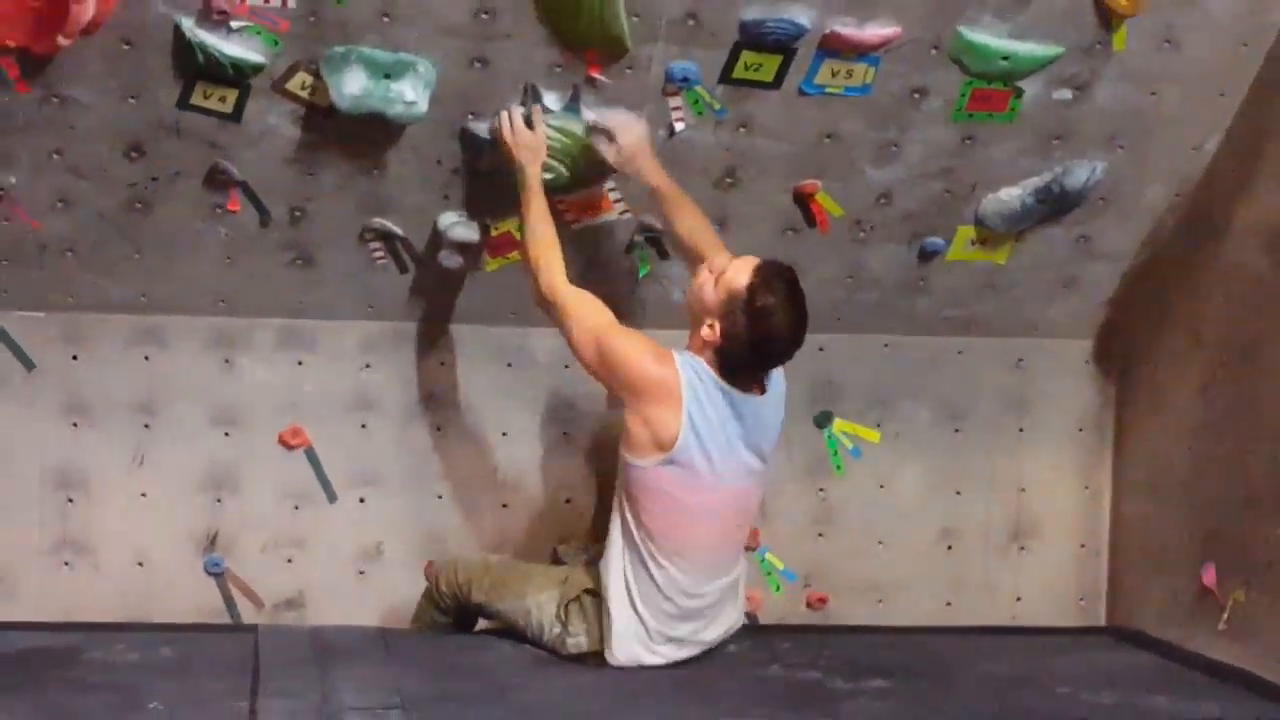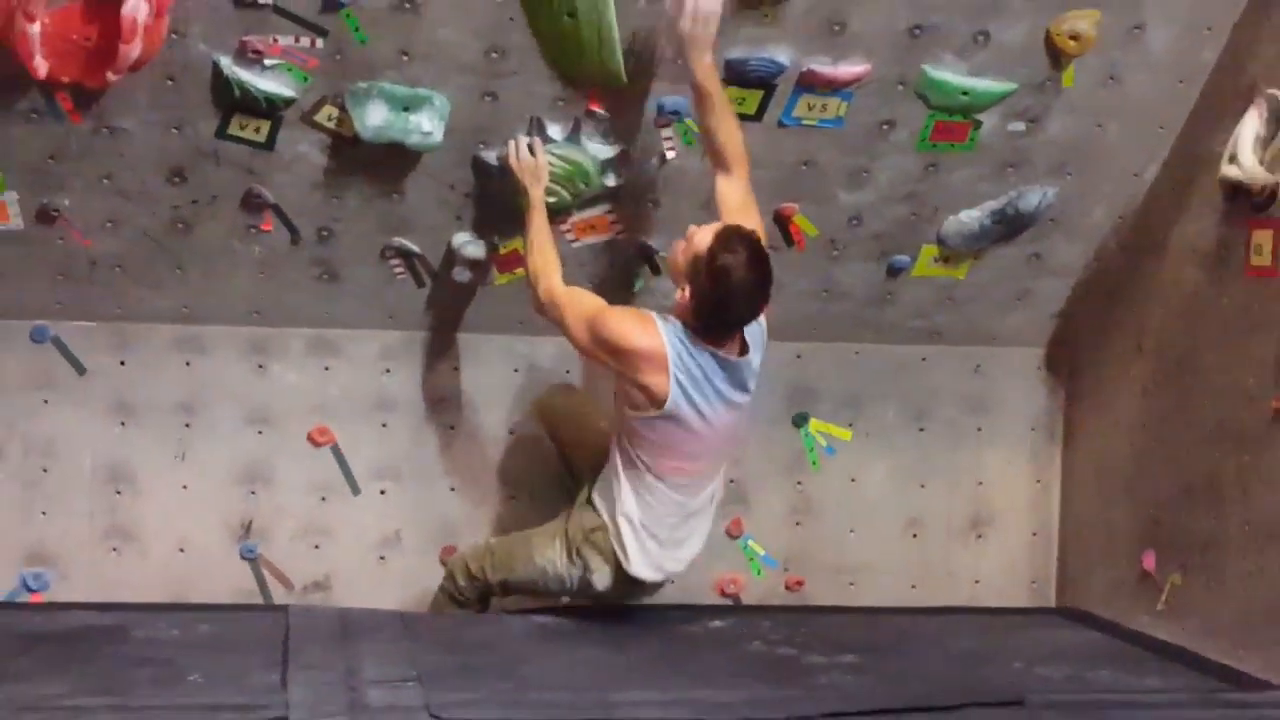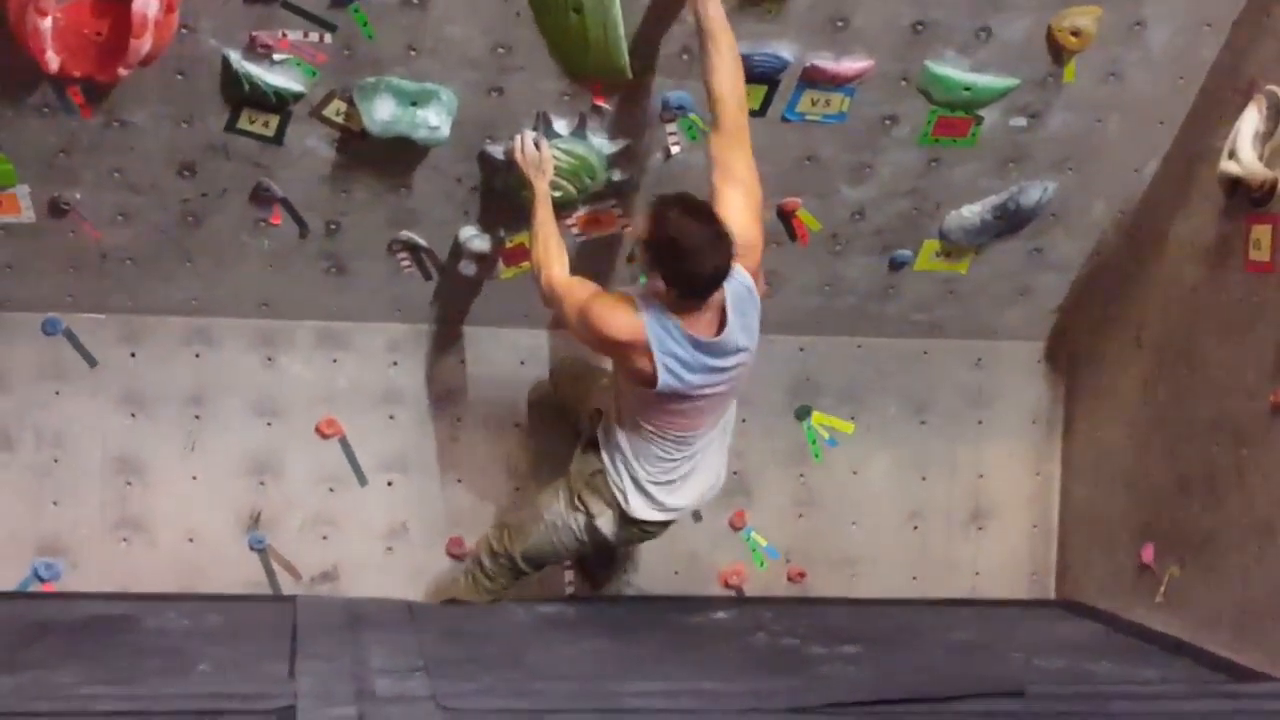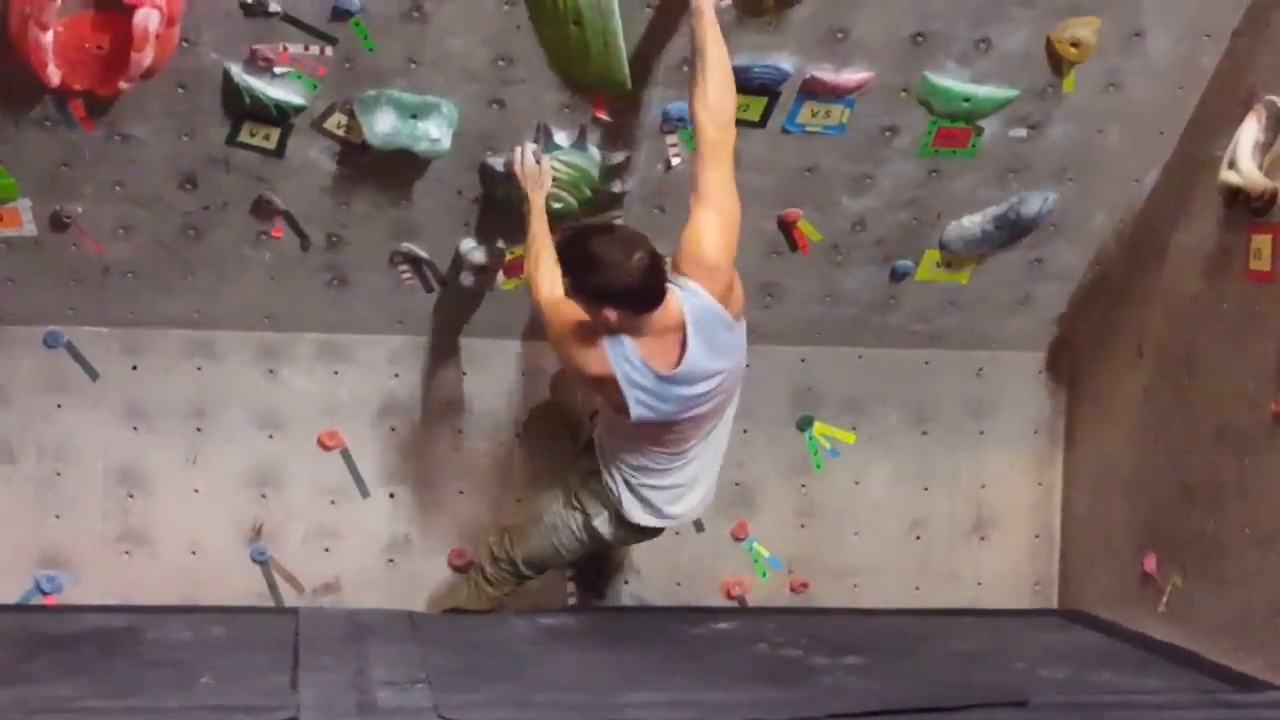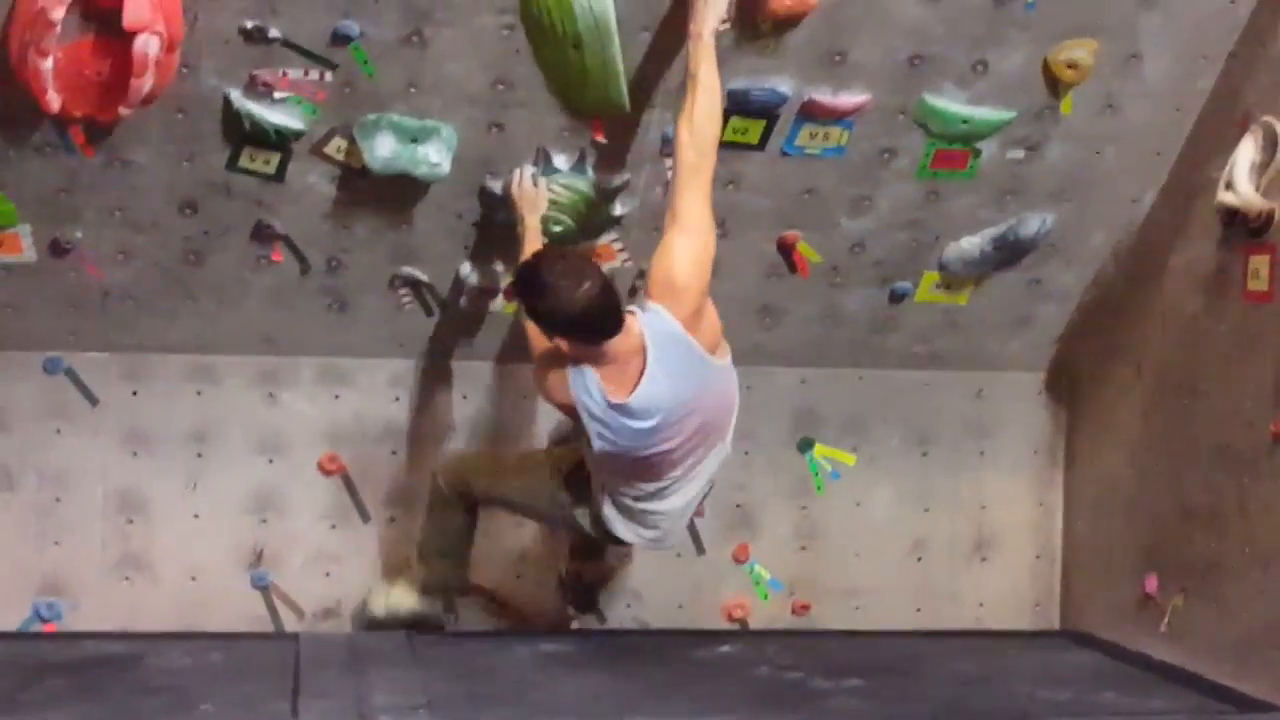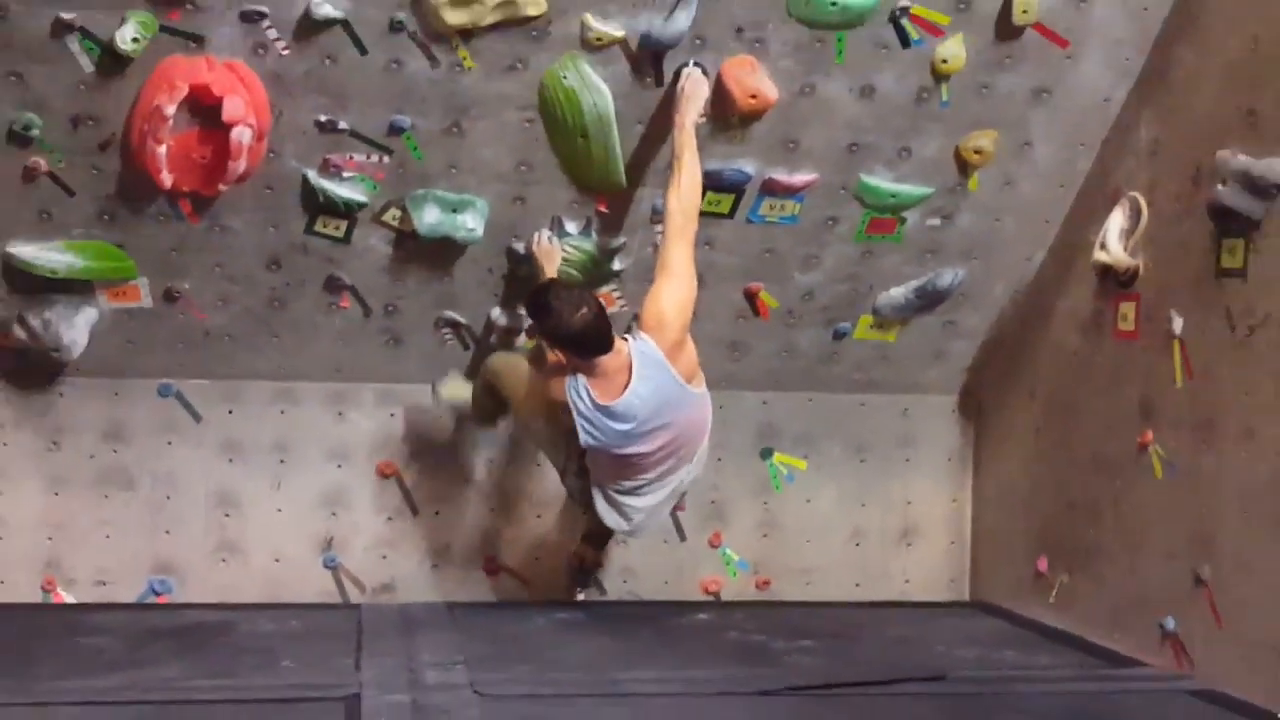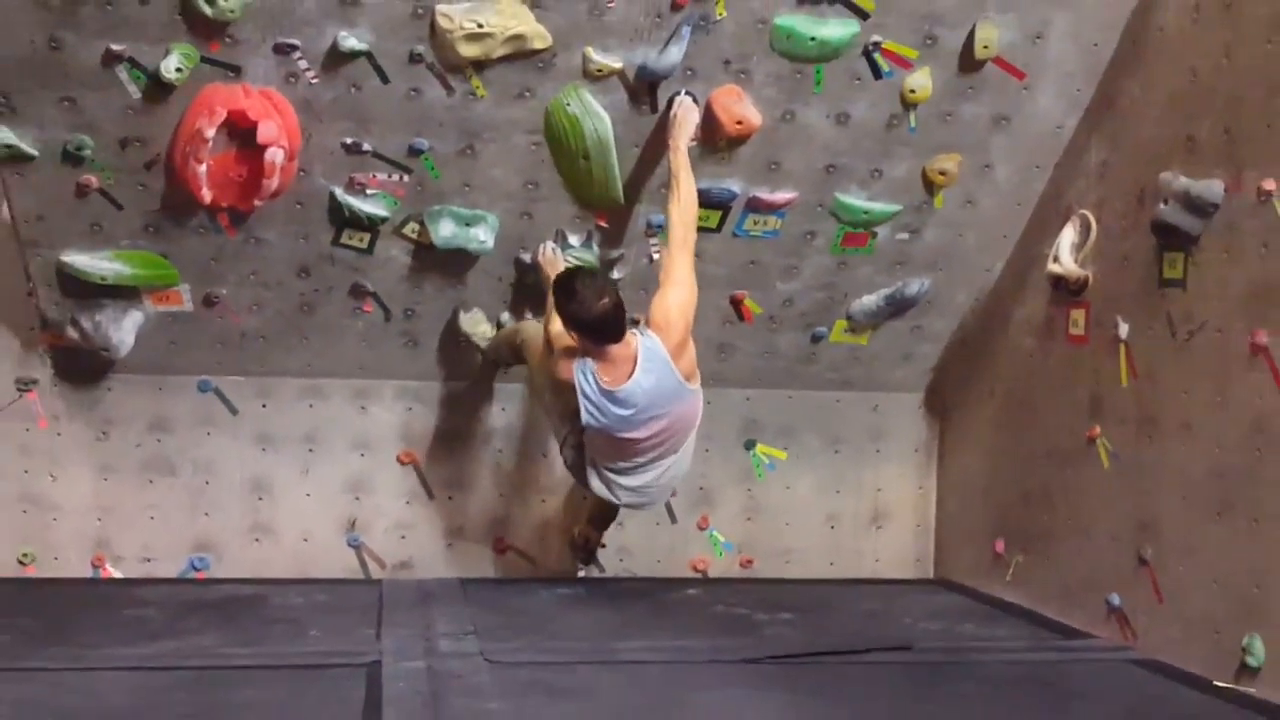
dt=0.3s
person 1, frame 1
left shoulder: (661, 382)
right shoulder: (767, 377)
left elbow: (555, 289)
right elbow: (711, 251)
right wrist: (647, 170)
left hip: (634, 639)
right hip: (711, 625)
left knee: (449, 580)
person 1, frame 2
left shoulder: (648, 348)
right shoulder: (749, 318)
left elbow: (549, 294)
right elbow: (733, 170)
left wrist: (534, 193)
right wrist: (702, 62)
left hip: (624, 558)
right hip: (675, 538)
left knee: (463, 574)
right knee: (557, 402)
right ankle: (593, 507)
person 1, frame 3
left shoulder: (629, 331)
right shoulder: (742, 265)
left elbow: (552, 281)
right elbow: (730, 125)
left wrist: (539, 187)
left hip: (632, 499)
right hip: (688, 476)
left knee: (495, 560)
right knee: (567, 377)
right ankle: (600, 555)
person 1, frame 4
left shoulder: (598, 360)
right shoulder: (715, 282)
left elbow: (546, 294)
right elbow: (716, 137)
left wrist: (536, 198)
left hip: (630, 508)
right hip: (687, 484)
left knee: (499, 563)
right knee: (565, 390)
right ankle: (596, 549)
person 1, frame 5
left shoulder: (564, 385)
right shoulder: (680, 307)
left elbow: (546, 334)
right elbow: (695, 163)
left wrist: (530, 219)
left hip: (628, 515)
right hip: (688, 493)
left knee: (454, 477)
right ankle: (593, 554)
person 1, frame 6
left shoulder: (561, 392)
right shoulder: (665, 344)
left elbow: (551, 351)
right elbow: (681, 225)
left wrist: (548, 270)
right wrist: (685, 120)
left hip: (616, 504)
right hip: (670, 489)
left knee: (502, 366)
left ankle: (475, 403)
right ankle: (591, 549)
person 1, frame 7
left shoulder: (570, 369)
right shoulder: (671, 344)
left elbow: (557, 327)
left wrist: (553, 275)
left hip: (602, 477)
right hip: (660, 481)
left knee: (528, 331)
left ankle: (492, 346)
right ankle: (589, 535)
